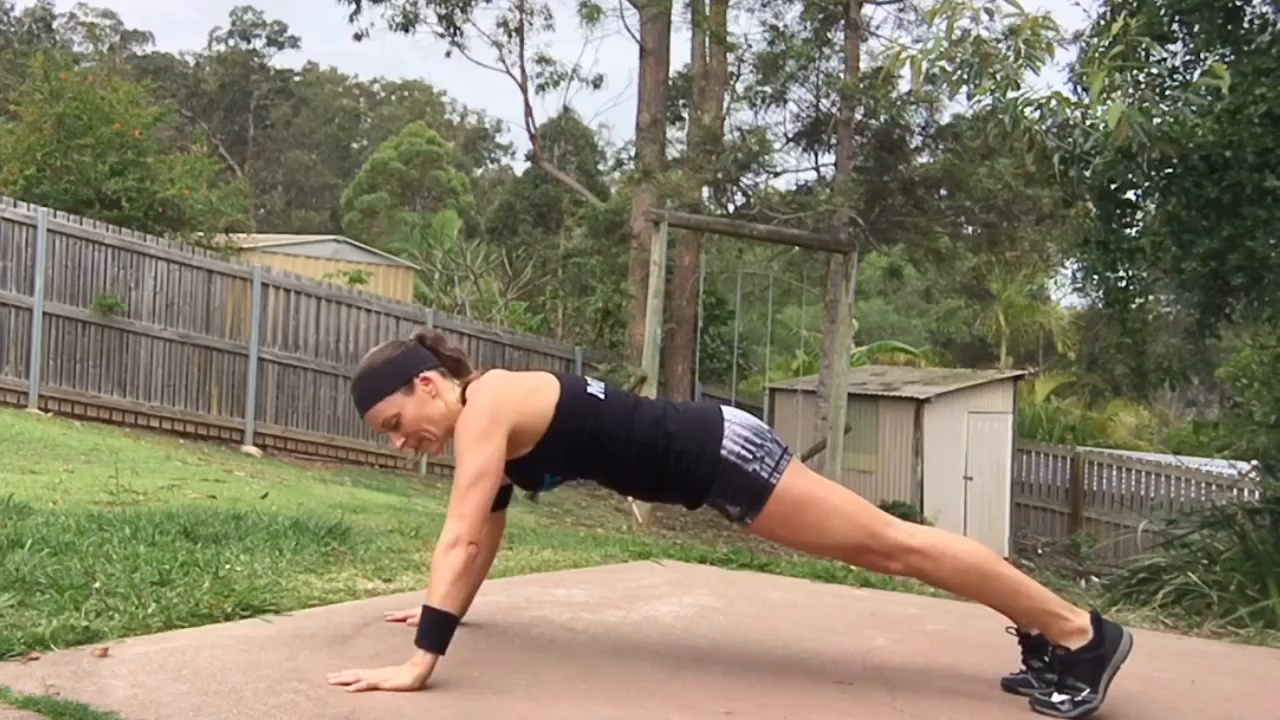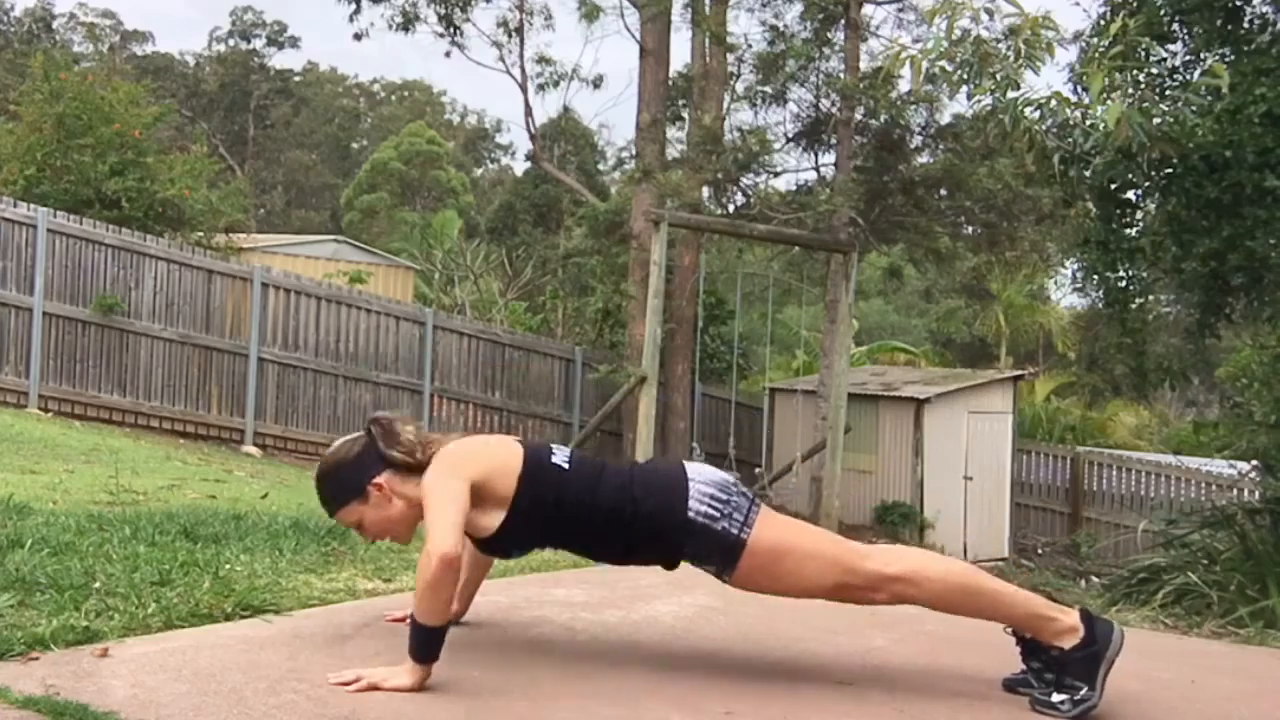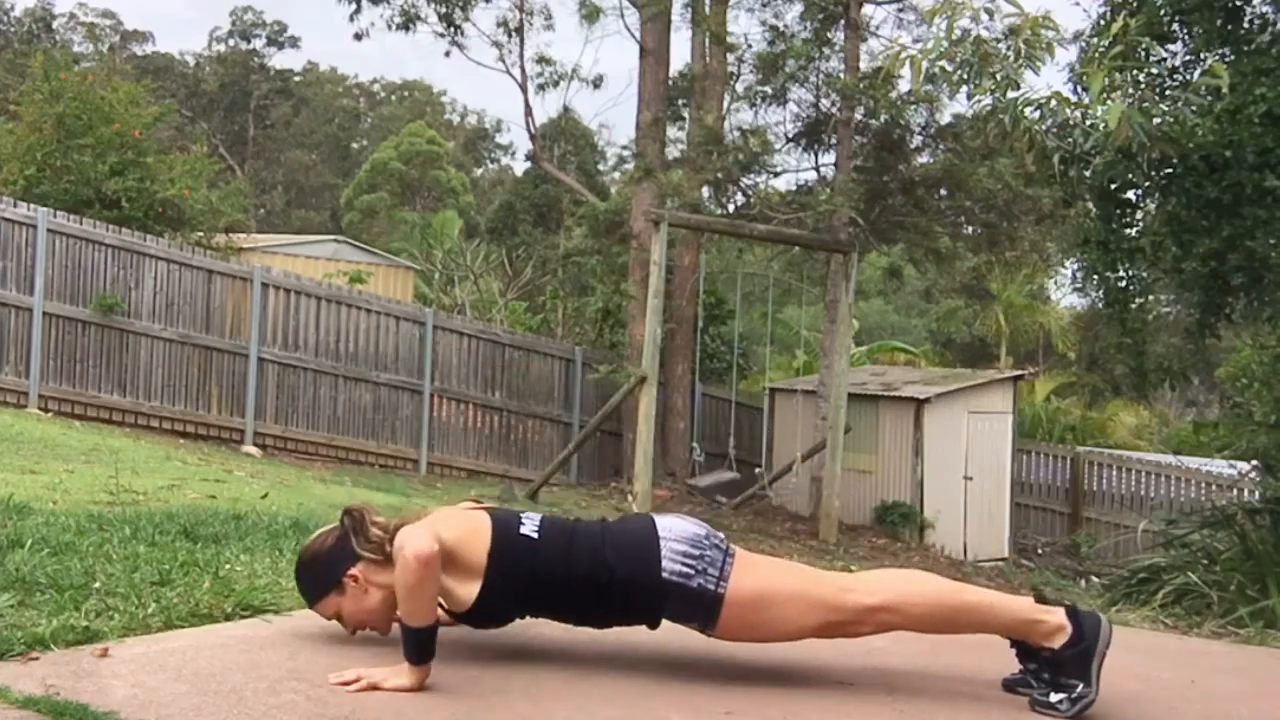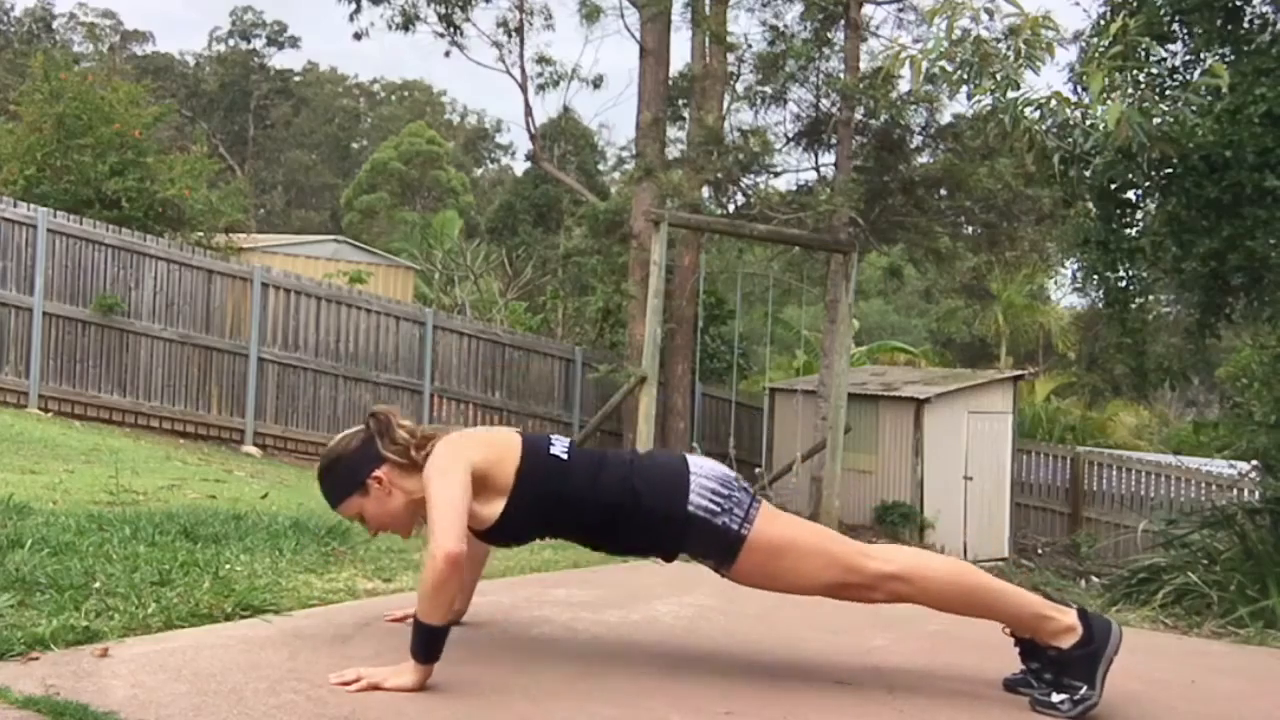
dt=0.4s
person 1, frame 1
left shoulder: (486, 406)
right shoulder: (485, 418)
left elbow: (461, 537)
right elbow: (486, 532)
right wrist: (440, 613)
left hip: (720, 451)
right hip: (704, 459)
left knee: (890, 543)
right knee: (882, 546)
left ankle: (1081, 635)
right ankle: (1047, 637)
person 1, frame 2
left shoulder: (444, 473)
right shoulder: (460, 471)
left elbow: (441, 551)
right elbow: (474, 547)
right wrist: (446, 606)
left hip: (686, 510)
right hip: (673, 505)
left knee: (869, 574)
right knee: (861, 573)
left ankle: (1070, 633)
right ankle: (1048, 637)
person 1, frame 3
left shoulder: (416, 543)
right shoulder: (441, 542)
left elbow: (415, 567)
right wrist: (446, 614)
left hip: (663, 567)
right hip: (651, 557)
left knee: (855, 604)
right knee: (846, 598)
left ankle: (1060, 628)
right ankle: (1035, 617)
person 1, frame 4
left shoulder: (446, 460)
right shoulder: (462, 463)
left elbow: (450, 553)
right elbow: (473, 543)
right wrist: (441, 613)
left hip: (686, 502)
right hip: (673, 501)
left knee: (871, 571)
right knee: (859, 572)
left ankle: (1070, 632)
right ankle: (1044, 631)
